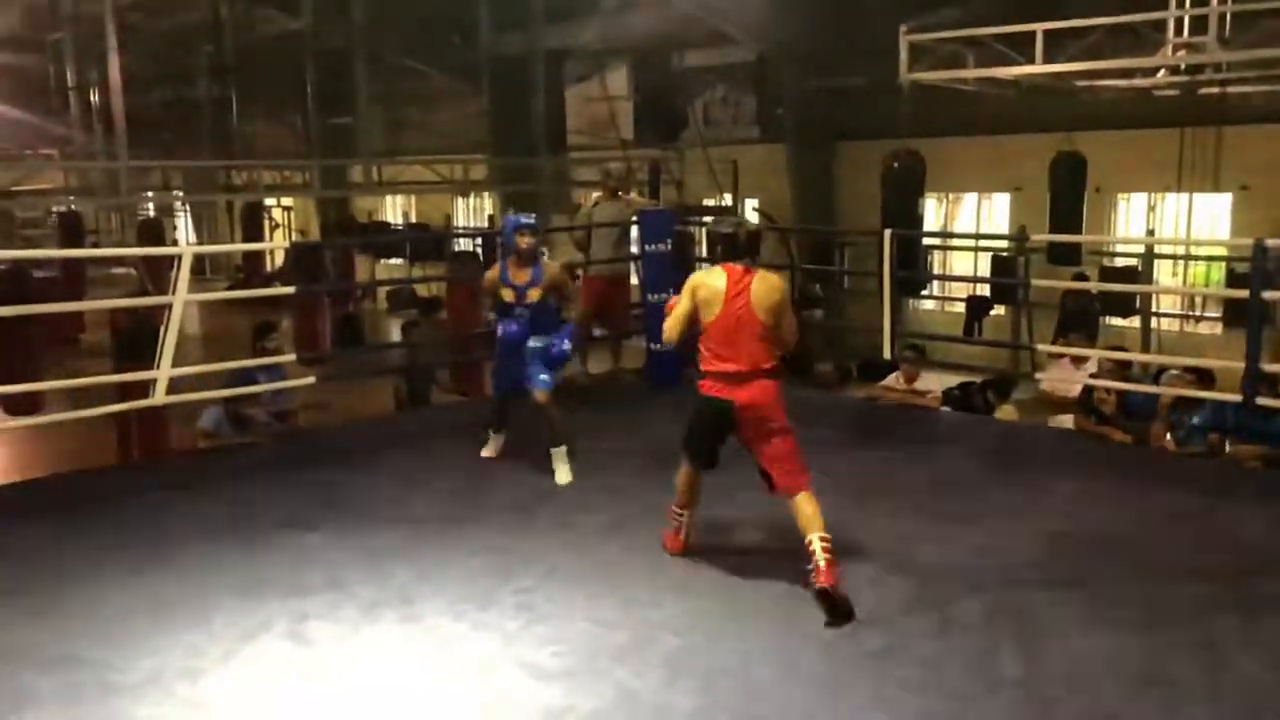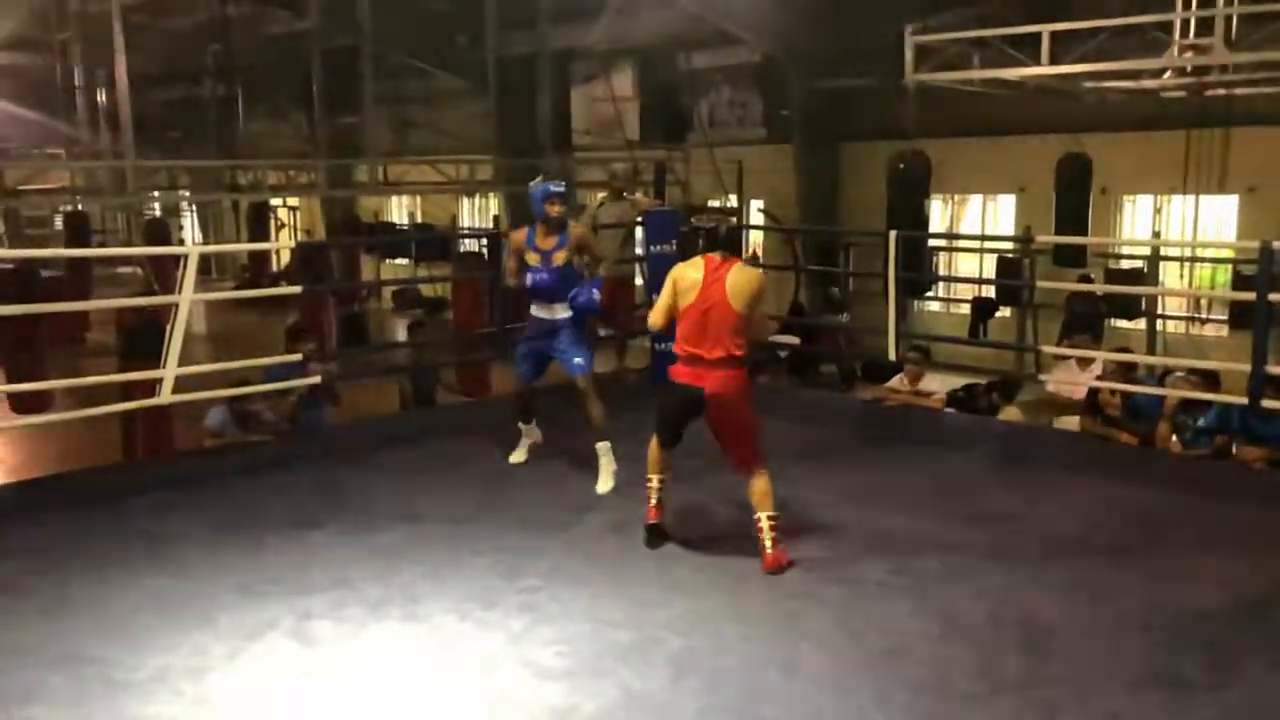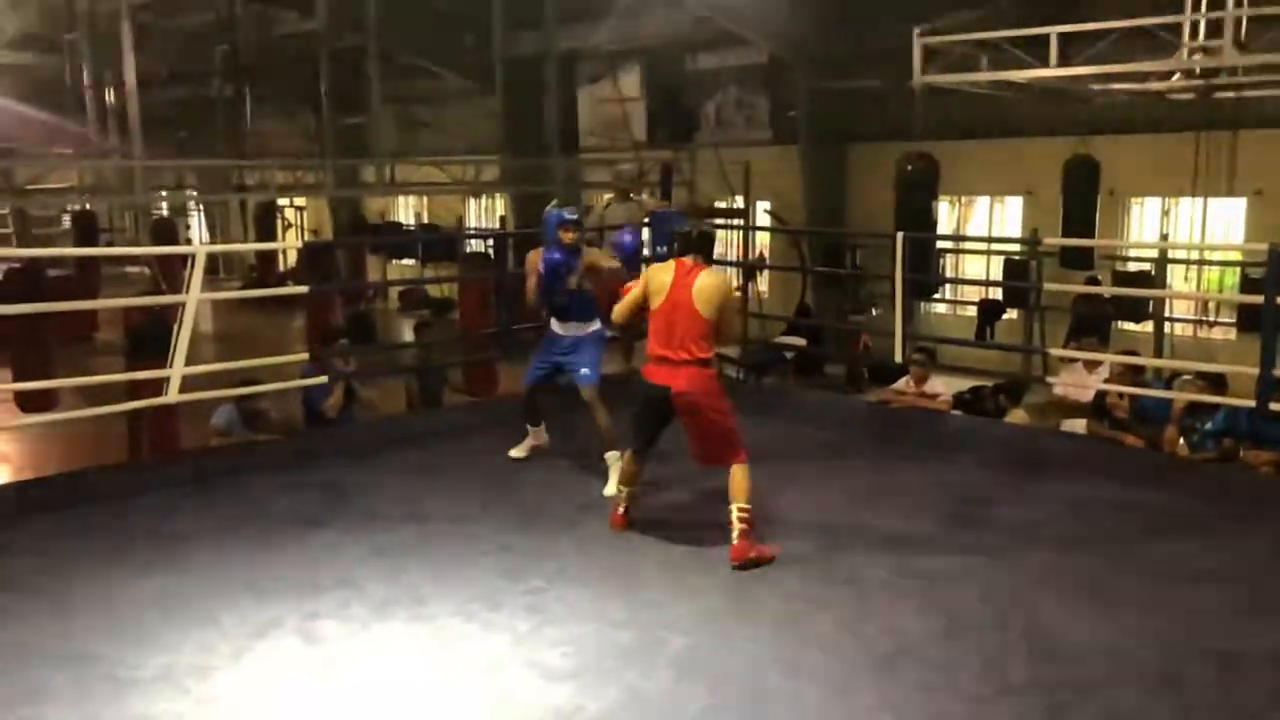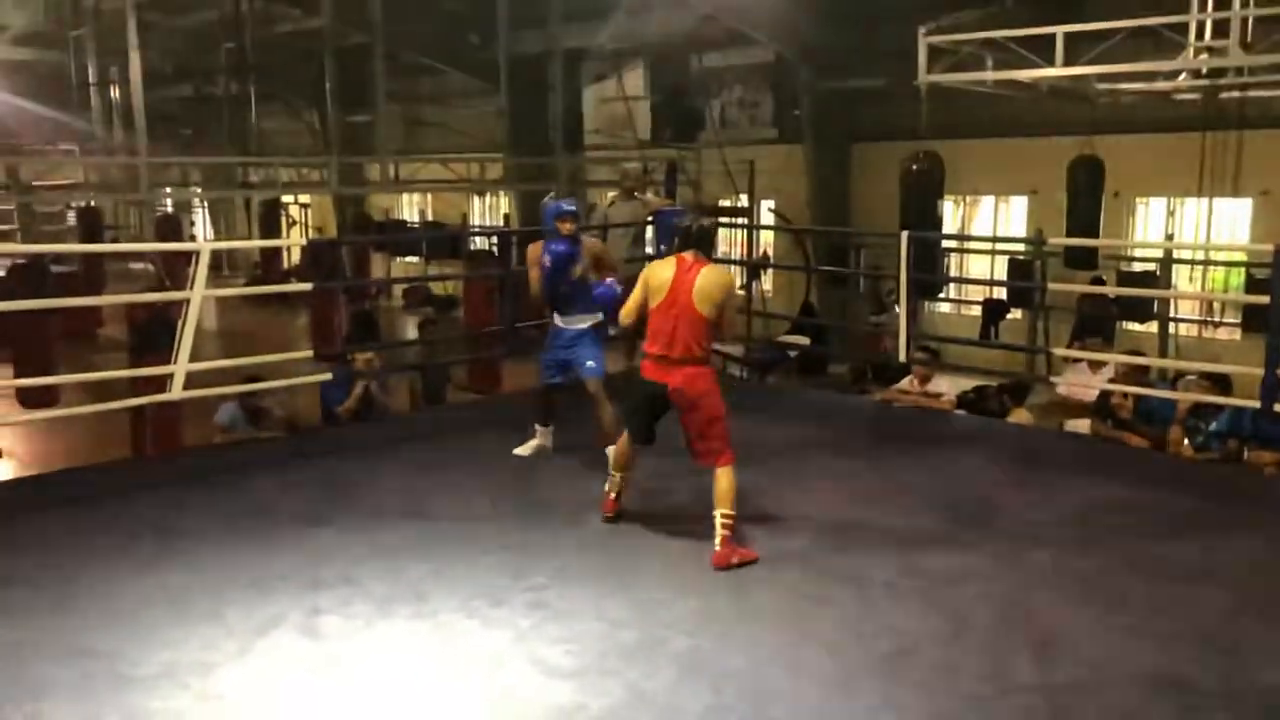
dt=0.3s
person 1, frame 1
left shoulder: (700, 282)
right shoulder: (775, 285)
left elbow: (670, 337)
right elbow: (787, 341)
left wrist: (679, 310)
left hip: (716, 395)
right hip: (762, 395)
left knee: (692, 463)
right knee: (797, 486)
left ankle: (678, 536)
right ankle: (824, 572)
person 1, frame 2
left shoulder: (681, 272)
right shoulder: (752, 278)
left elbow: (655, 324)
right elbow: (758, 333)
left wrist: (673, 306)
left hip: (686, 378)
right hip: (729, 381)
left knee: (662, 441)
right knee: (755, 466)
left ankle: (655, 514)
right ankle: (770, 550)
person 1, frame 3
left shoulder: (654, 273)
right shoulder: (720, 282)
left elbow: (619, 316)
right elbow: (728, 336)
left wrist: (634, 296)
left hip: (657, 378)
right hip: (699, 381)
left knee: (638, 448)
right knee: (736, 459)
left ankle: (621, 511)
right ankle: (740, 542)
person 1, frame 4
left shoulder: (654, 270)
right shoulder: (721, 278)
left elbow: (625, 320)
right elbow: (726, 327)
left hip: (654, 374)
right hip: (694, 378)
left knee: (631, 435)
right knee: (722, 461)
left ankle: (612, 499)
right ankle: (723, 546)
person 2, frame 1
left shoulder: (550, 271)
right shoulder: (493, 276)
left elbow: (569, 303)
right elbow: (489, 310)
left wrist: (567, 333)
right wrist: (499, 325)
left hip: (543, 346)
right hip: (510, 345)
left knee: (543, 399)
right knee: (501, 399)
left ankle: (561, 460)
right ankle: (496, 439)
person 2, frame 2
left shoulder: (577, 235)
right shoulder: (519, 240)
left elbow: (601, 262)
right elbow: (510, 279)
right wrist: (527, 281)
left hip: (569, 321)
right hip: (538, 320)
left knee: (585, 385)
right knee: (522, 385)
left ankle: (606, 460)
right ankle: (529, 435)
person 2, frame 3
left shoulder: (589, 257)
right shoulder: (536, 258)
left elbow: (611, 267)
right elbow: (532, 303)
left wrist: (620, 263)
right wrist: (544, 277)
left hip: (585, 335)
right hip: (557, 333)
left knee: (590, 396)
right knee: (529, 388)
left ankle: (615, 466)
right ankle: (536, 436)
person 2, frame 4
left shoulder: (592, 247)
right shoulder: (536, 252)
left elbow: (612, 272)
right elbow: (538, 298)
left wrist: (611, 288)
right wrist: (548, 271)
left hip: (588, 328)
right hip: (560, 328)
left knee: (595, 388)
right knee: (545, 388)
right ankle: (542, 437)
person 3, frame 1
left shoulder: (628, 203)
right shoulder: (591, 208)
right elbow: (579, 239)
right wrist: (593, 255)
left hip: (620, 273)
right hip: (595, 273)
left knee: (617, 322)
right knee: (585, 320)
left ankle: (615, 365)
right ankle: (583, 366)
person 3, frame 2
left shoulder: (634, 204)
right shoulder: (596, 209)
left elbow: (657, 207)
right wrist: (598, 255)
left hip: (625, 273)
right hip: (601, 274)
left knee: (623, 322)
left ankle: (621, 365)
person 3, frame 3
left shoulder: (640, 205)
right shoulder: (602, 209)
left elbow: (662, 207)
right elbow: (591, 238)
left hip: (631, 273)
left ankle: (627, 366)
person 3, frame 4
left shoulder: (645, 203)
right shoulder: (606, 207)
left elbow: (667, 206)
right elbow: (595, 237)
left hip: (634, 271)
left ankle: (630, 363)
